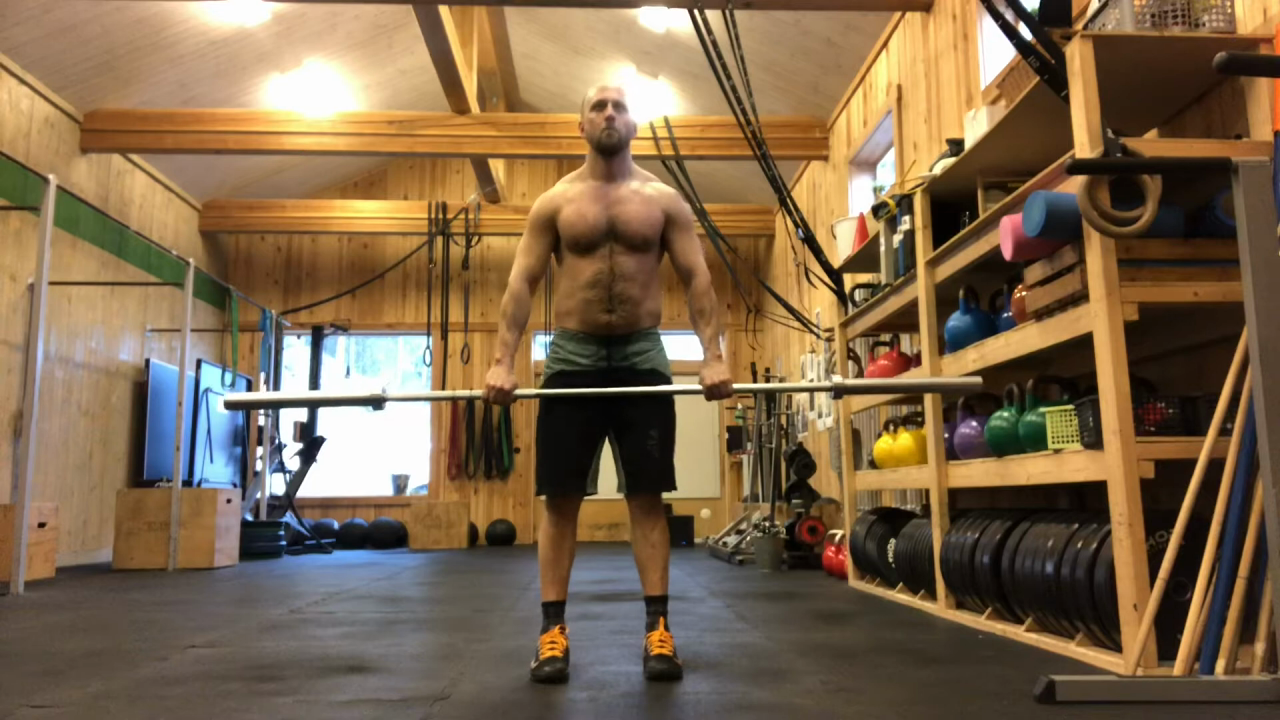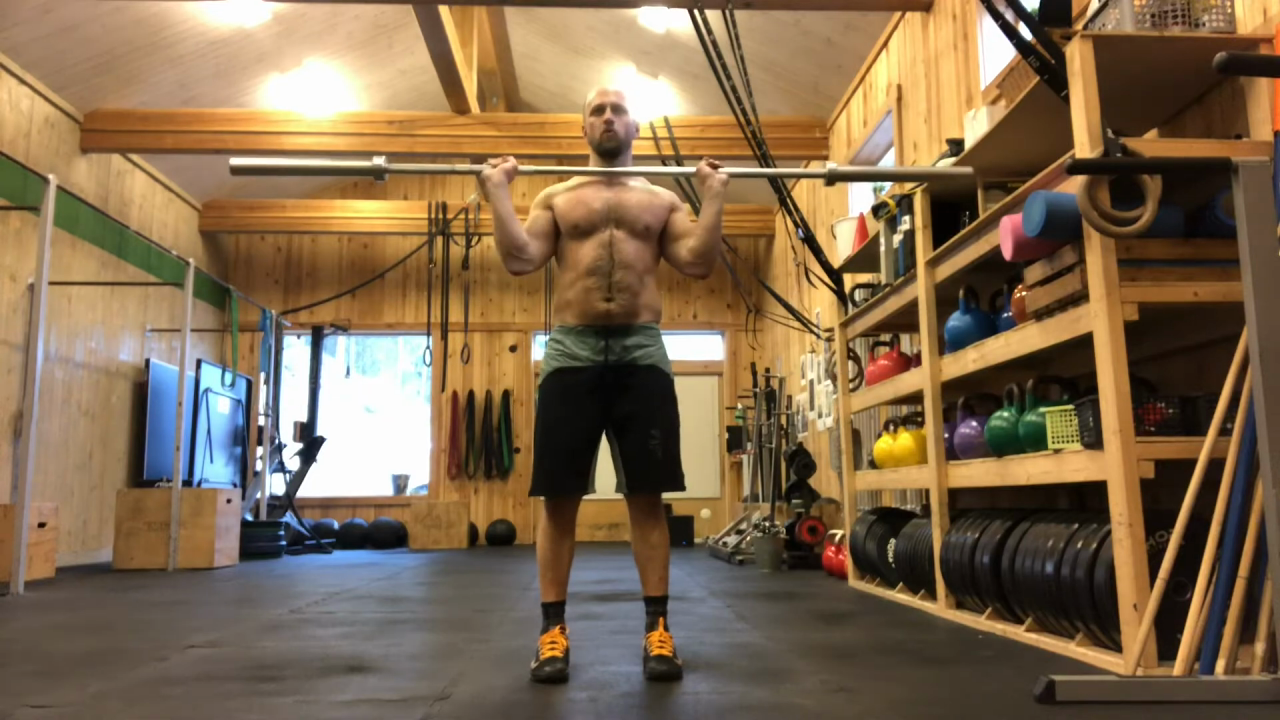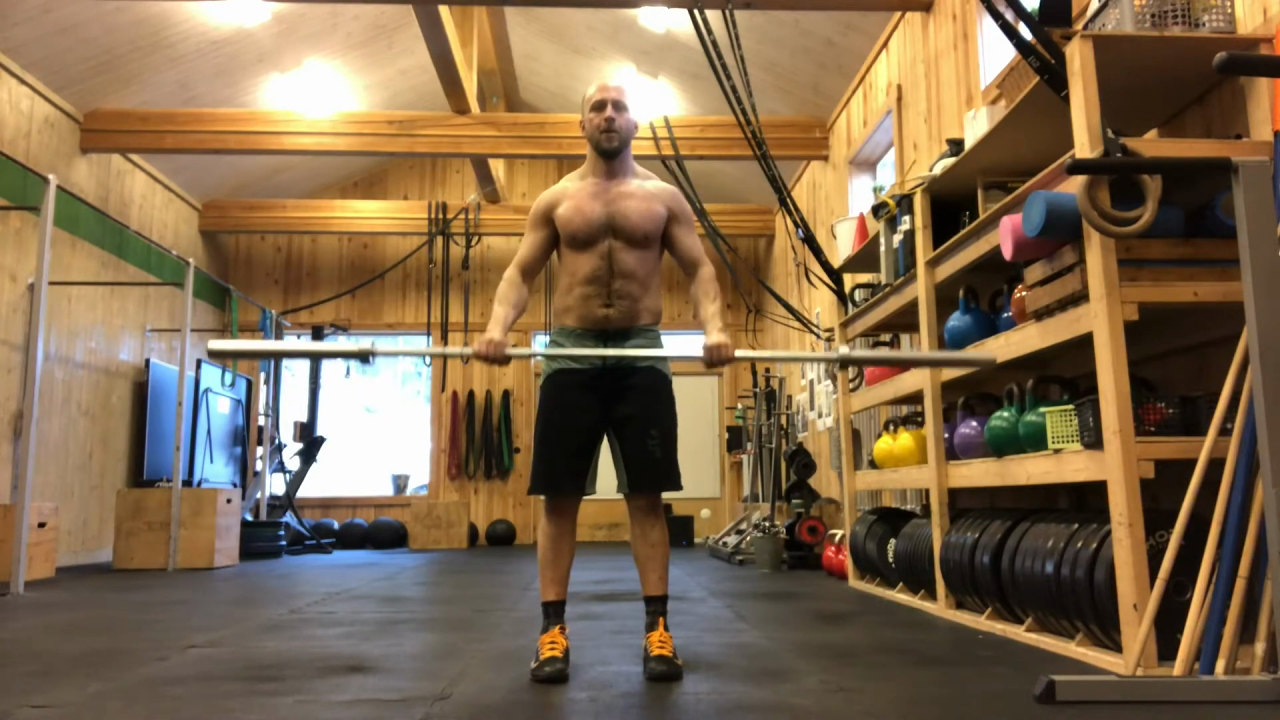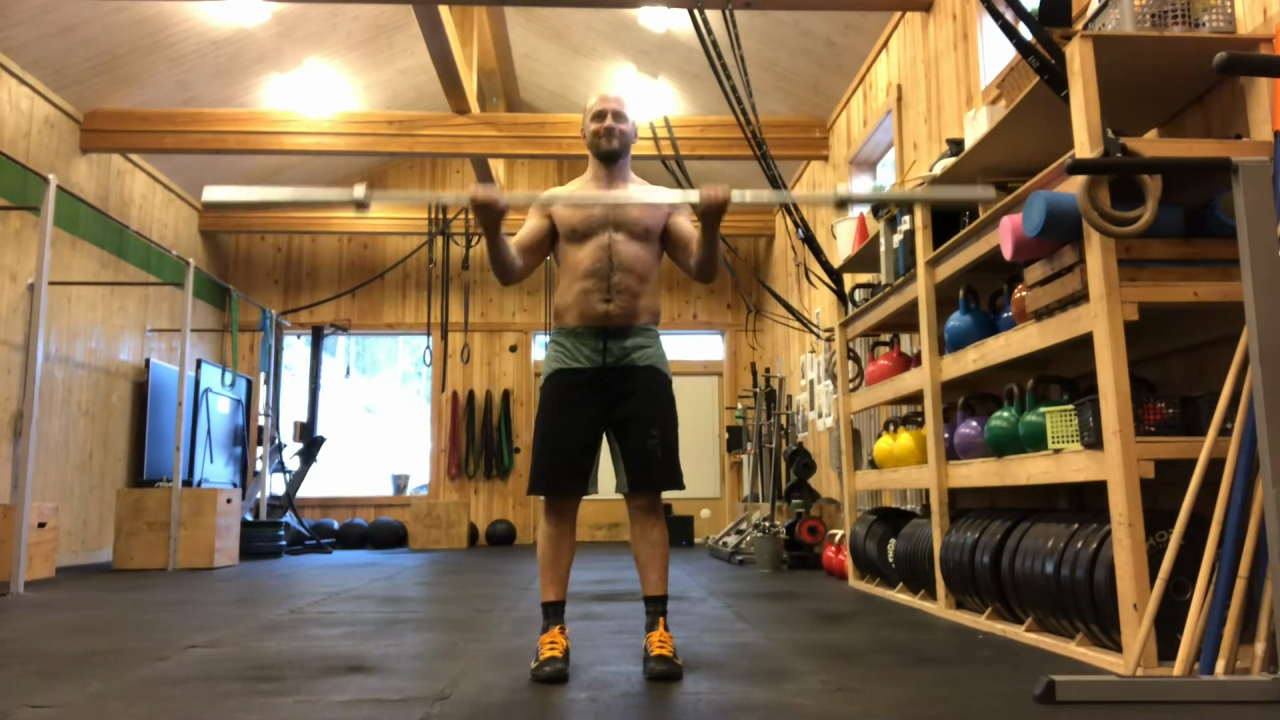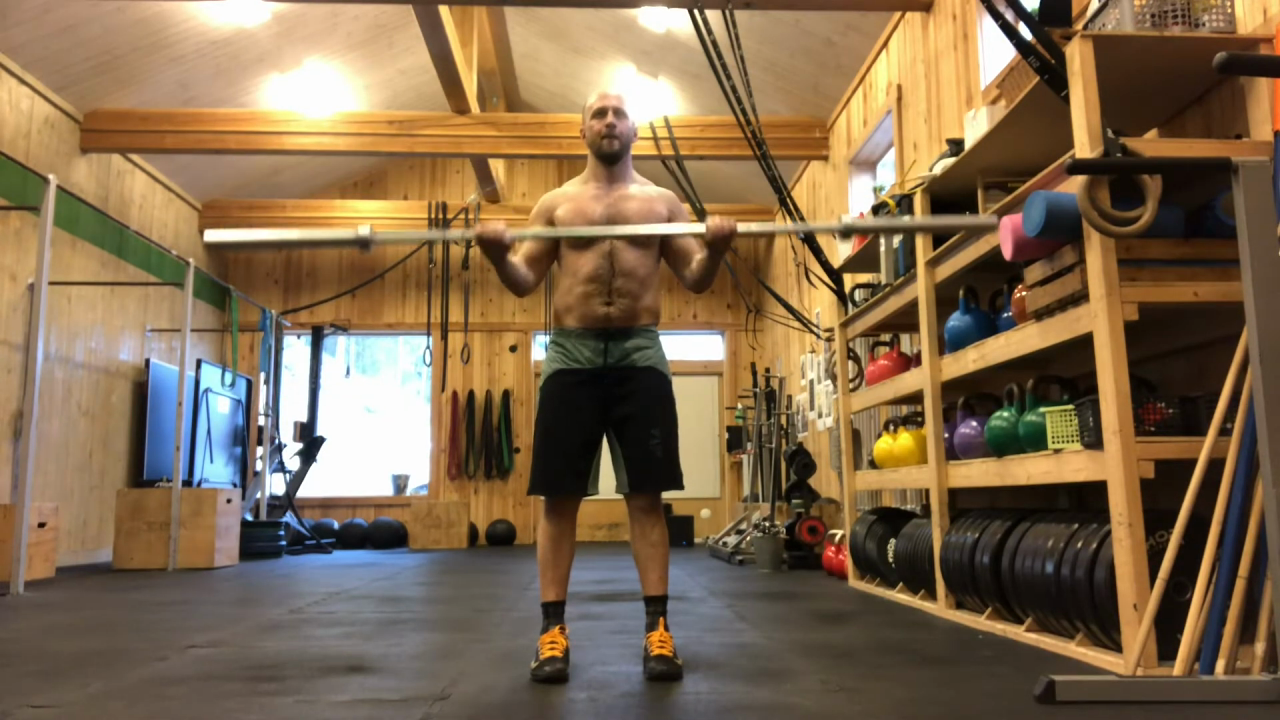
dt=1s
person 1, frame 1
left shoulder: (664, 199)
right shoulder: (554, 201)
left elbow: (697, 278)
right elbow: (522, 282)
left wrist: (713, 355)
right wrist: (502, 360)
left hip: (641, 357)
right hip: (572, 357)
left knee: (647, 496)
right knee: (560, 498)
left ankle: (657, 628)
right ankle: (553, 630)
person 1, frame 2
left shoulder: (663, 199)
right shoulder: (555, 197)
left elbow: (699, 262)
right elbow: (518, 260)
left wrist: (713, 194)
right wrist: (497, 191)
left hip: (641, 352)
right hip: (572, 352)
left knee: (647, 495)
right knee: (559, 496)
left ankle: (657, 628)
right ankle: (553, 629)
person 1, frame 3
left shoulder: (665, 197)
right shoulder: (555, 199)
left elbow: (698, 267)
right elbow: (520, 271)
left wrist: (714, 326)
right wrist: (497, 328)
left hip: (642, 357)
right hip: (570, 356)
left knee: (647, 495)
right knee: (559, 497)
left ankle: (657, 628)
right ankle: (553, 630)
person 1, frame 4
left shoulder: (662, 201)
right shoulder: (554, 201)
left elbow: (702, 269)
right elbow: (511, 268)
left wrist: (712, 221)
right wrist: (490, 224)
left hip: (640, 353)
right hip: (572, 353)
left knee: (646, 495)
right knee: (559, 496)
left ankle: (657, 627)
right ankle: (553, 629)
person 1, frame 5
left shoulder: (664, 202)
right shoulder: (555, 202)
left elbow: (696, 278)
right elbow: (524, 279)
left wrist: (716, 248)
right wrist: (497, 254)
left hip: (639, 355)
right hip: (571, 356)
left knee: (647, 495)
right knee: (559, 496)
left ankle: (657, 628)
right ankle: (553, 630)
